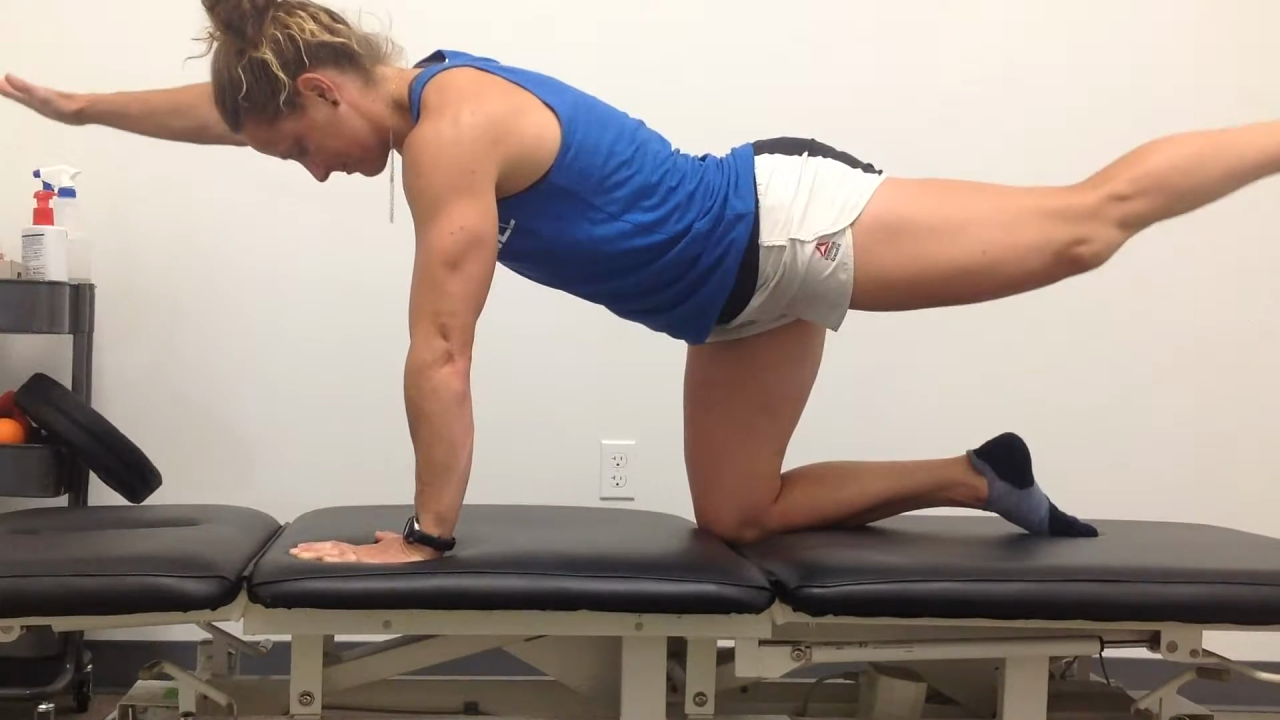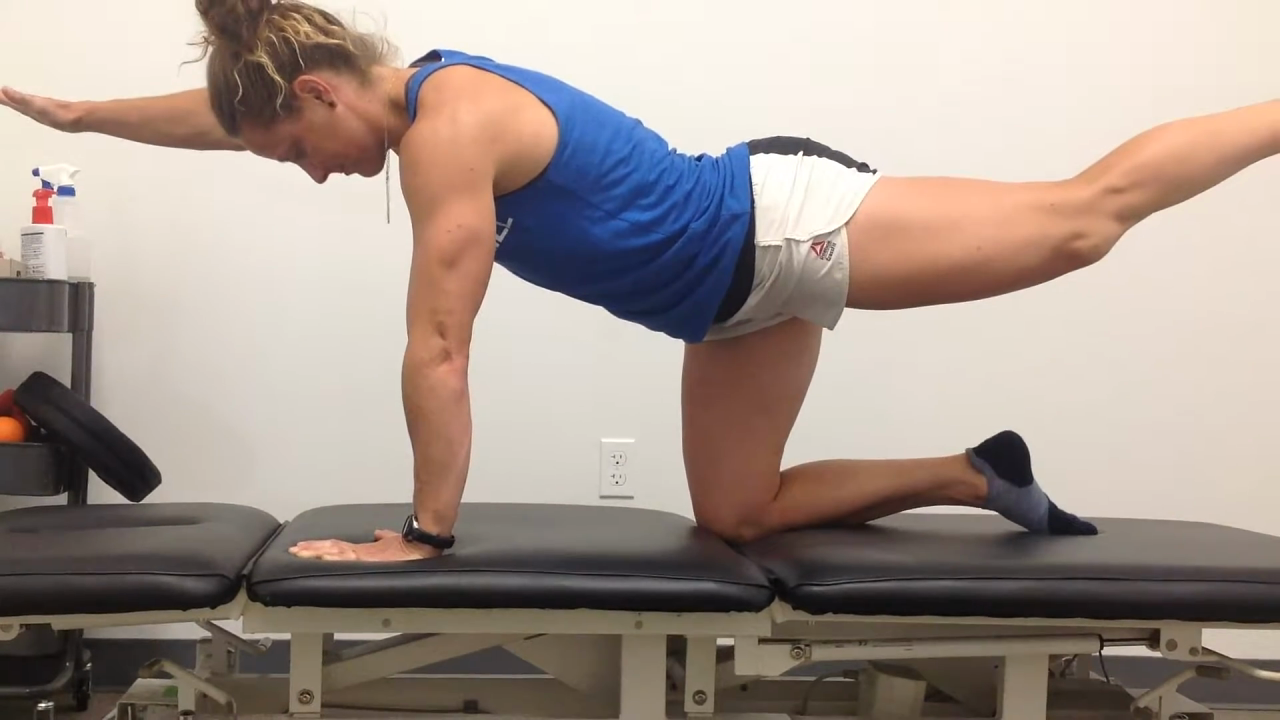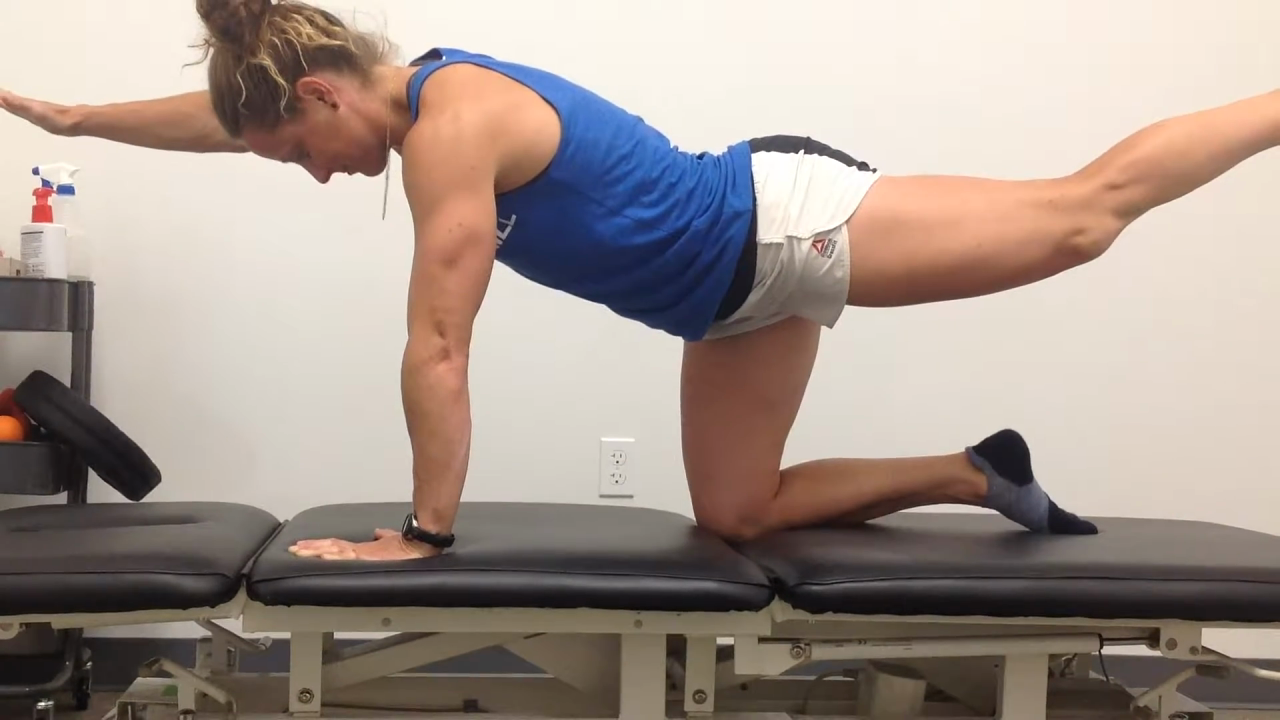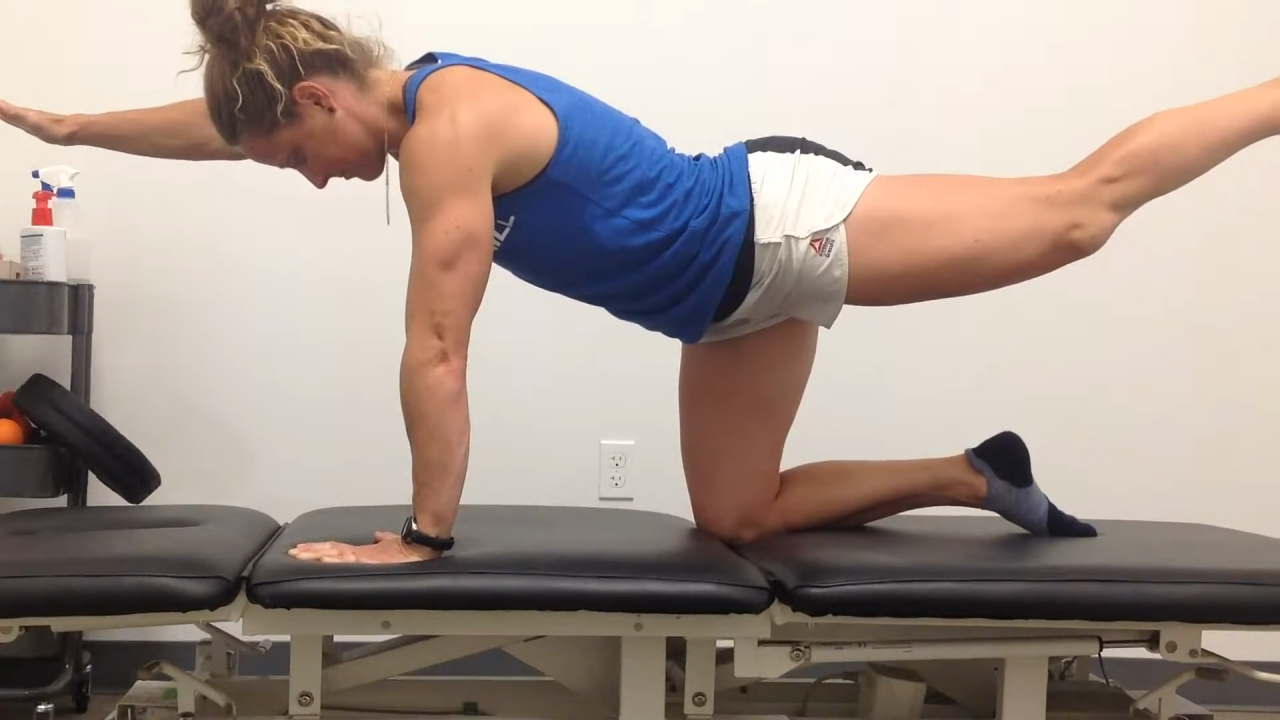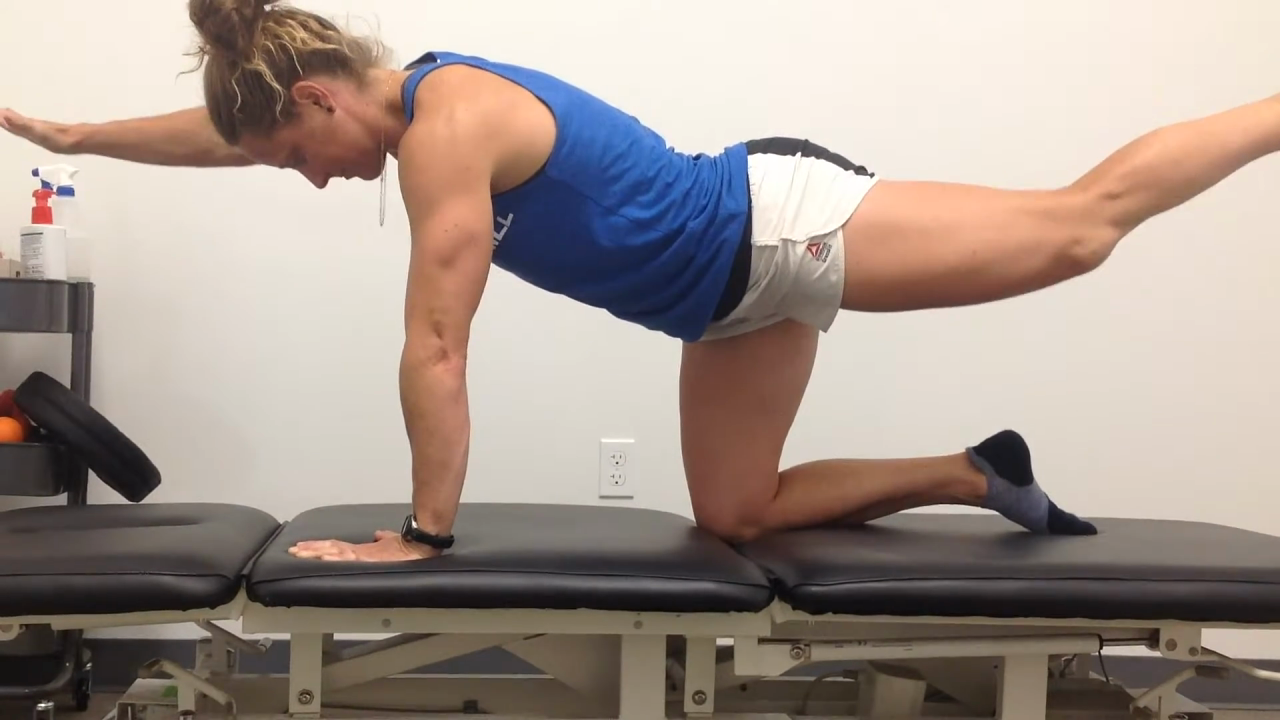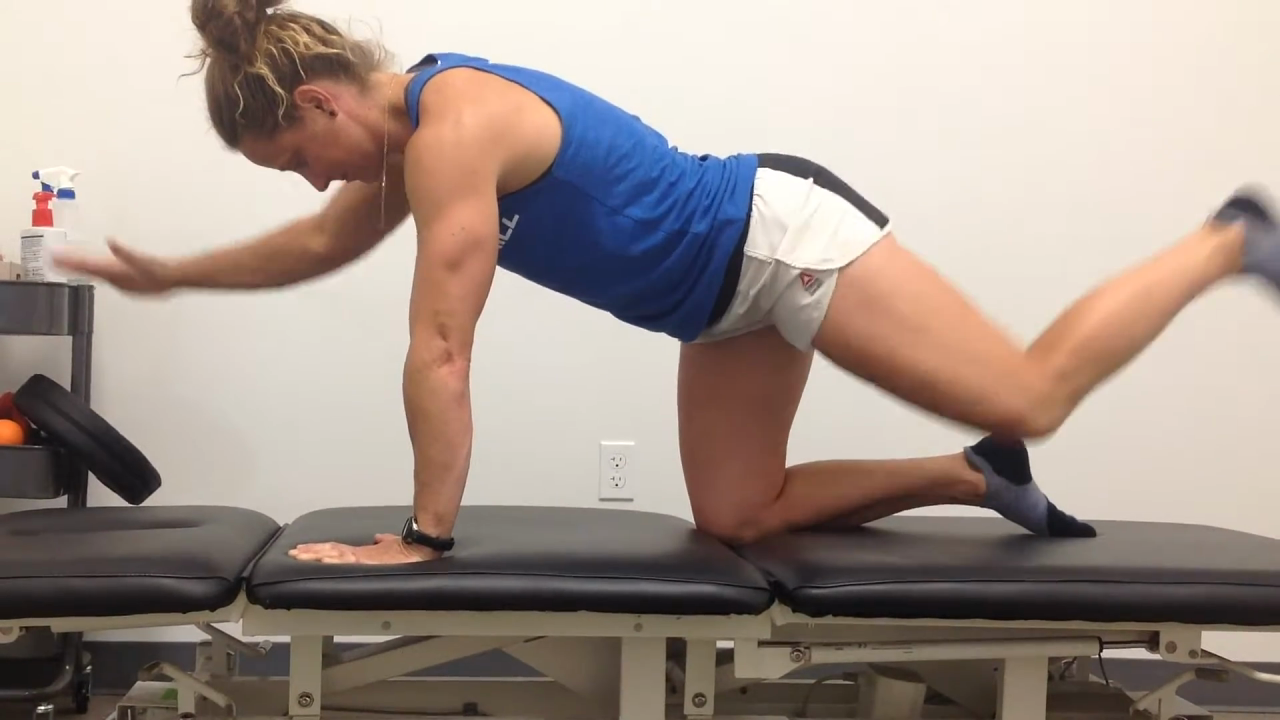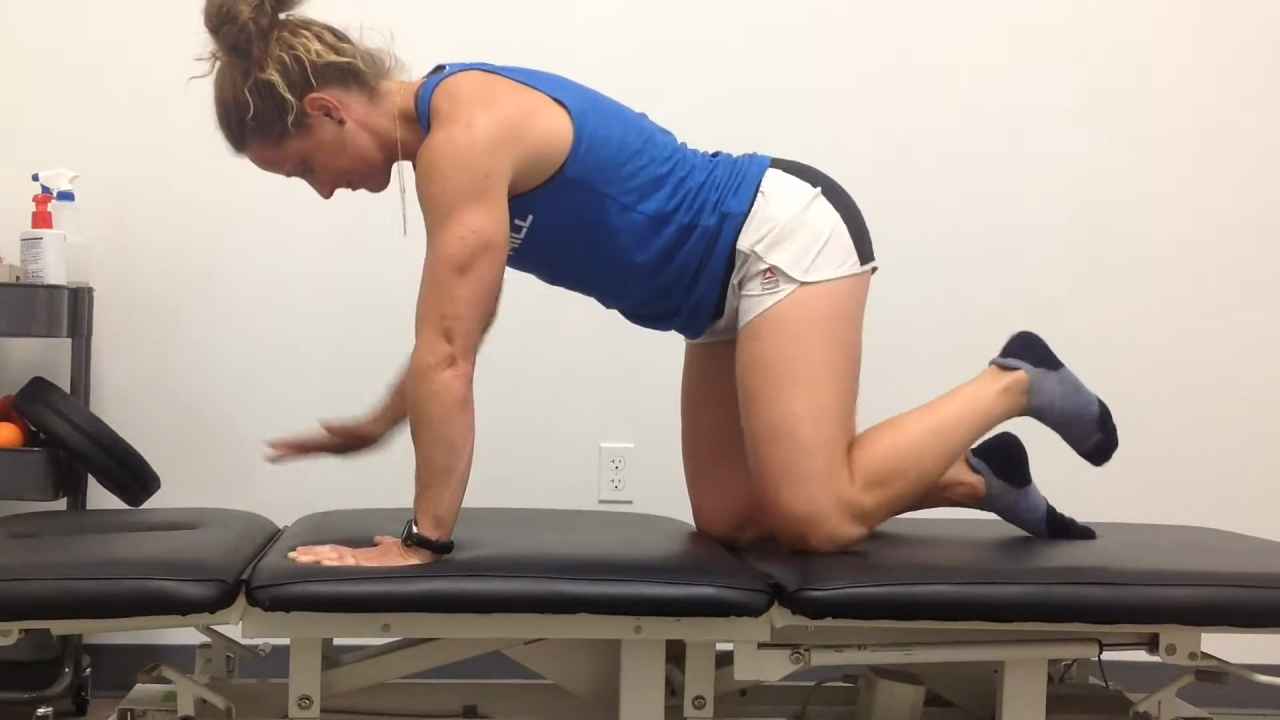
dt=0.4s
person 1, frame 1
left shoulder: (450, 127)
left elbow: (440, 353)
right elbow: (224, 108)
left wrist: (426, 532)
left hip: (793, 220)
right hip: (746, 280)
left knee: (1088, 218)
right knee: (741, 516)
right ankle: (981, 477)
person 1, frame 2
left shoulder: (445, 128)
left elbow: (437, 352)
right elbow: (224, 114)
left wrist: (426, 532)
left hip: (784, 221)
right hip: (741, 281)
left knee: (1082, 214)
right knee: (740, 516)
right ankle: (980, 477)
person 1, frame 3
left shoulder: (451, 122)
left elbow: (437, 348)
right elbow: (226, 115)
left wrist: (424, 531)
left hip: (787, 218)
right hip: (741, 280)
left knee: (1084, 208)
right knee: (741, 514)
right ankle: (981, 474)
person 1, frame 4
left shoulder: (446, 128)
left elbow: (437, 353)
right elbow: (223, 124)
left wrist: (425, 533)
left hip: (784, 218)
right hip: (739, 281)
left knee: (1078, 205)
right knee: (740, 517)
right ankle: (979, 478)
person 1, frame 5
left shoulder: (444, 125)
right shoulder: (412, 102)
left elbow: (435, 353)
right elbow: (233, 135)
left wrist: (423, 531)
left hip: (783, 219)
right hip: (739, 279)
left knee: (1077, 222)
right knee: (738, 514)
right ankle: (976, 476)
person 1, frame 6
left shoulder: (451, 131)
right shoulder: (414, 128)
left elbow: (439, 356)
right elbow: (326, 239)
left wrist: (424, 533)
right wrist: (169, 272)
left hip: (783, 229)
right hip: (734, 280)
left knee: (1024, 396)
right knee: (739, 515)
right ankle: (984, 482)
person 1, frame 7
left shoulder: (462, 133)
right shoulder: (447, 132)
left elbow: (445, 354)
right elbow: (463, 331)
left wrist: (425, 535)
right wrist: (374, 426)
left hip: (786, 232)
right hip: (738, 268)
left knee: (817, 516)
right knee: (734, 520)
left ankle: (1012, 384)
right ankle: (981, 477)
